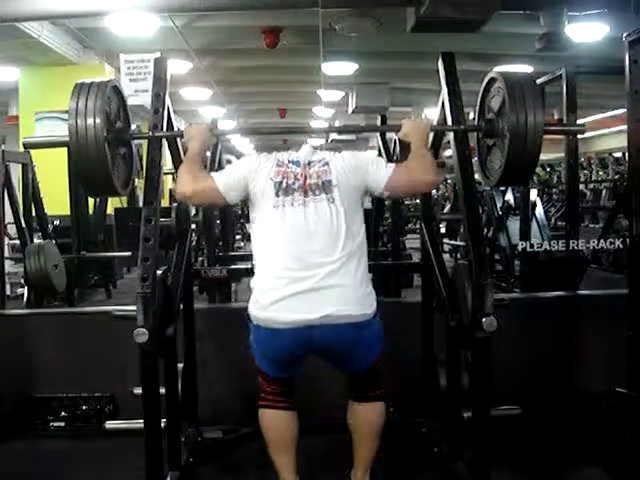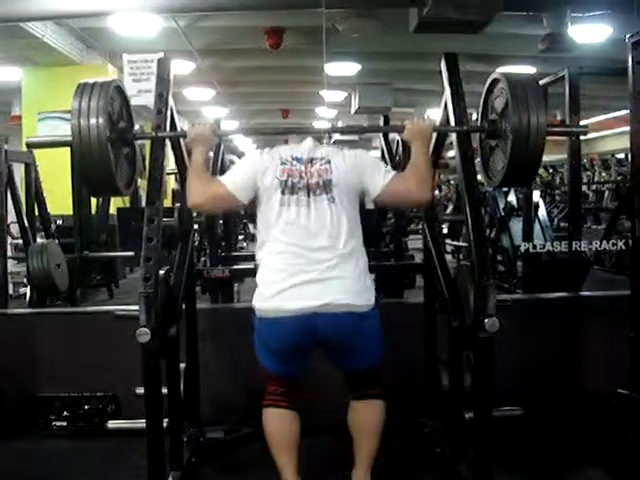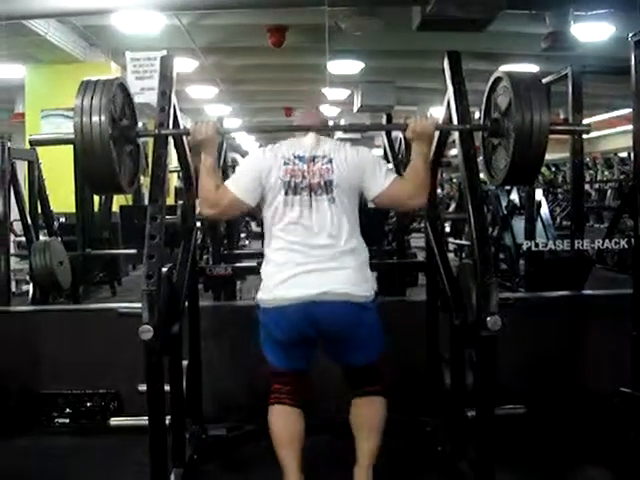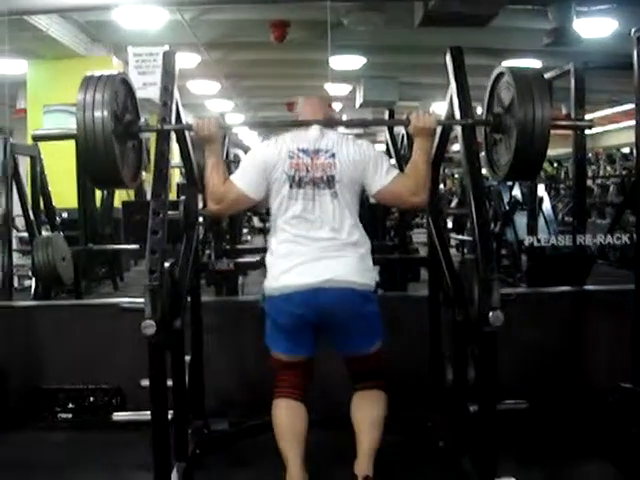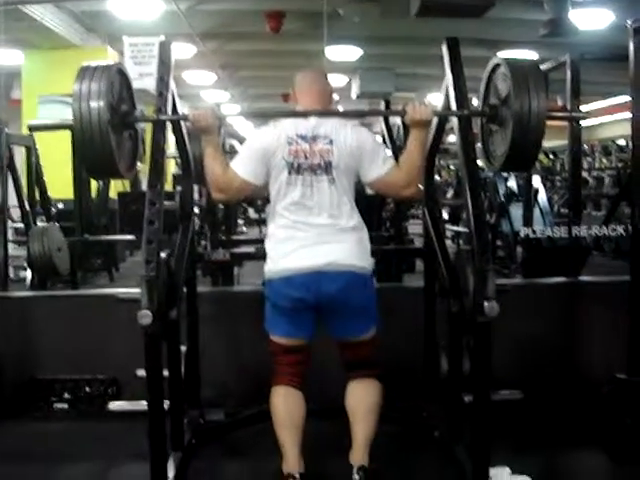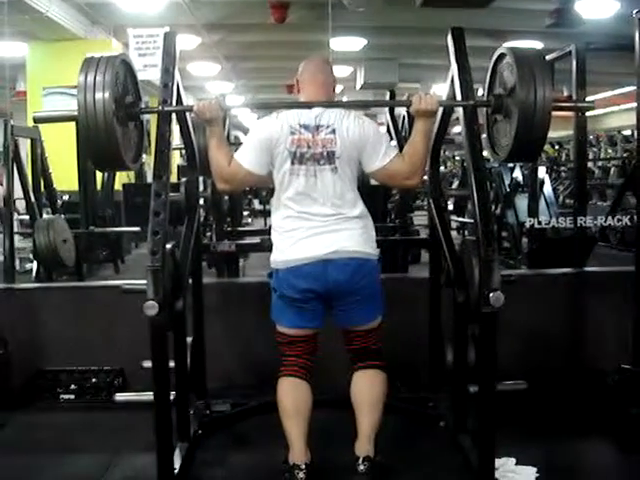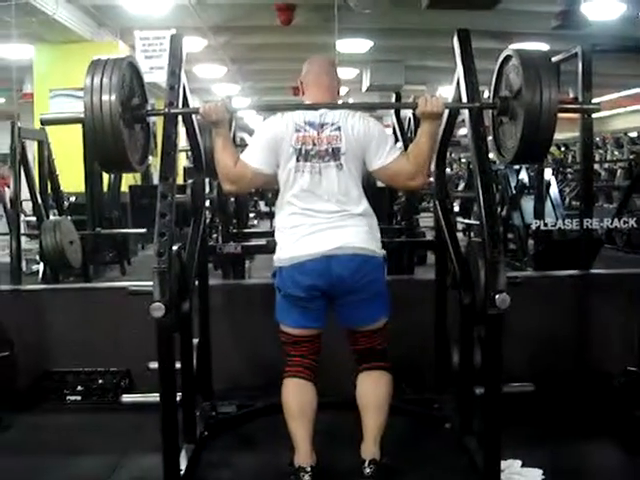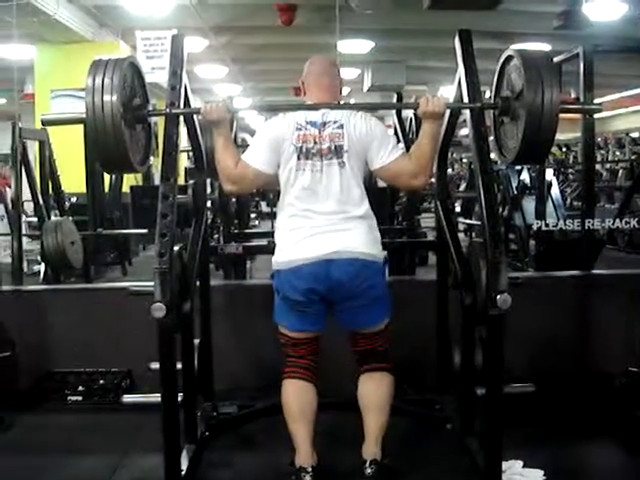
dt=0.2s
person 1, frame 1
left shoulder: (257, 167)
right shoulder: (351, 163)
left elbow: (187, 189)
right elbow: (425, 177)
left wrist: (195, 146)
right wrist: (417, 138)
left hip: (275, 317)
right hip: (348, 315)
left knee: (274, 392)
right knee: (367, 388)
person 1, frame 2
left shoulder: (262, 161)
right shoulder: (353, 160)
left elbow: (200, 199)
right elbow: (419, 192)
left wrist: (200, 149)
right wrist: (419, 142)
left hip: (278, 309)
right hip: (348, 306)
left knee: (279, 392)
right knee: (366, 387)
person 1, frame 3
left shoulder: (265, 158)
right shoulder: (355, 156)
left elbow: (212, 206)
right elbow: (414, 197)
left wrist: (207, 151)
right wrist: (421, 144)
left hip: (282, 300)
right hip: (348, 297)
left knee: (285, 390)
right knee: (367, 384)
person 1, frame 4
left shoulder: (269, 150)
right shoulder: (358, 149)
left elbow: (218, 202)
right elbow: (414, 195)
left wrist: (212, 147)
right wrist: (423, 140)
left hip: (288, 289)
right hip: (350, 286)
left knee: (289, 384)
right knee: (368, 378)
person 1, frame 5
left shoulder: (267, 137)
right shoulder: (355, 136)
left elbow: (222, 189)
right elbow: (406, 186)
left wrist: (209, 137)
right wrist: (418, 131)
left hip: (287, 274)
right hip: (348, 271)
left knee: (288, 371)
right knee: (362, 366)
person 1, frame 6
left shoulder: (271, 127)
right shoulder: (358, 125)
left elbow: (227, 179)
right elbow: (408, 176)
left wrist: (214, 127)
right wrist: (424, 121)
left hip: (294, 263)
right hip: (353, 259)
left knee: (295, 362)
right knee: (367, 356)
person 1, frame 7
left shoulder: (276, 127)
right shoulder: (363, 125)
left elbow: (233, 180)
right elbow: (413, 177)
left wrist: (220, 129)
right wrist: (429, 124)
left hip: (298, 261)
right hip: (358, 256)
left knee: (299, 363)
right knee: (372, 356)
person 1, frame 8
left shoulder: (278, 128)
right shoulder: (365, 125)
left elbow: (234, 181)
right elbow: (415, 176)
left wrist: (220, 128)
right wrist: (431, 123)
left hip: (296, 263)
right hip: (358, 260)
left knee: (299, 363)
right knee: (374, 358)
